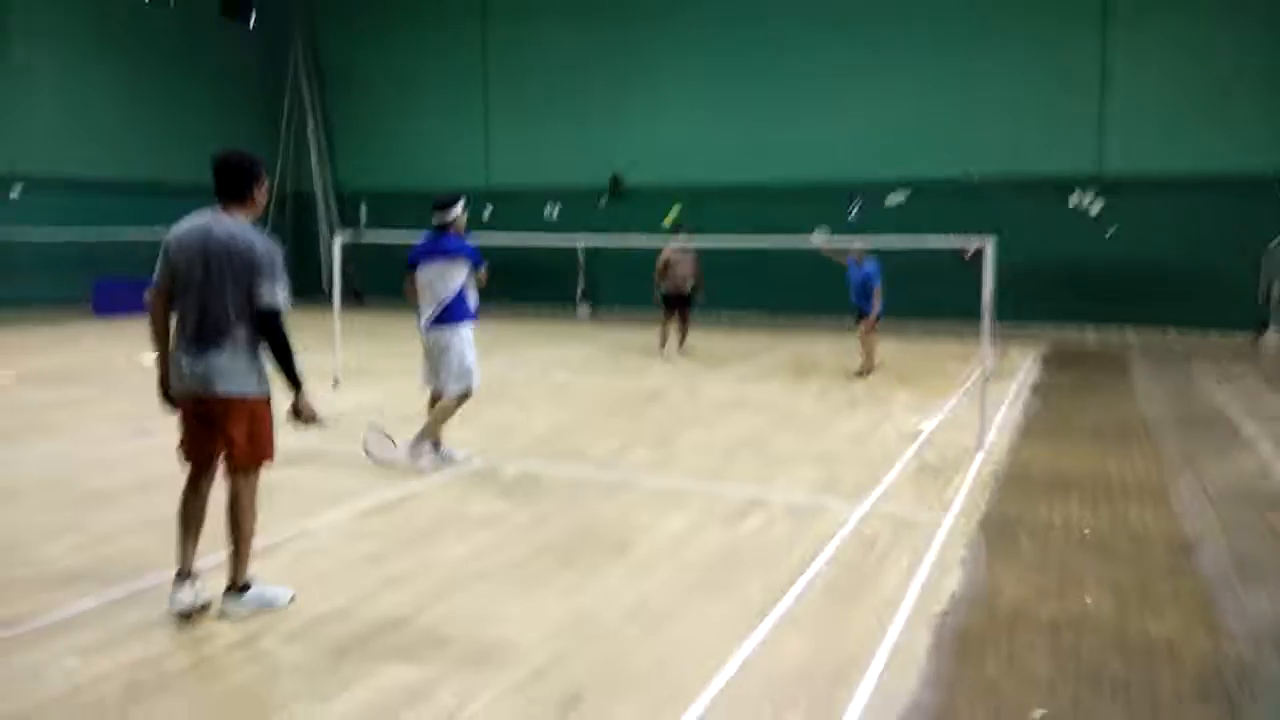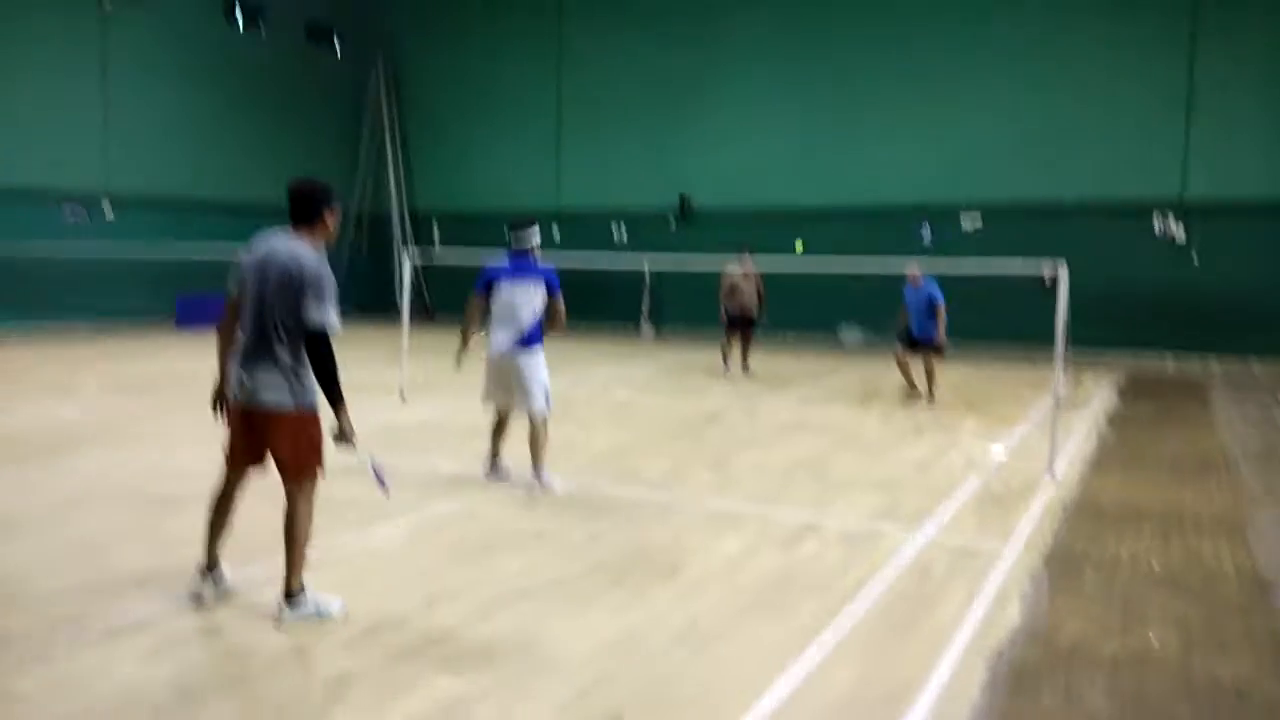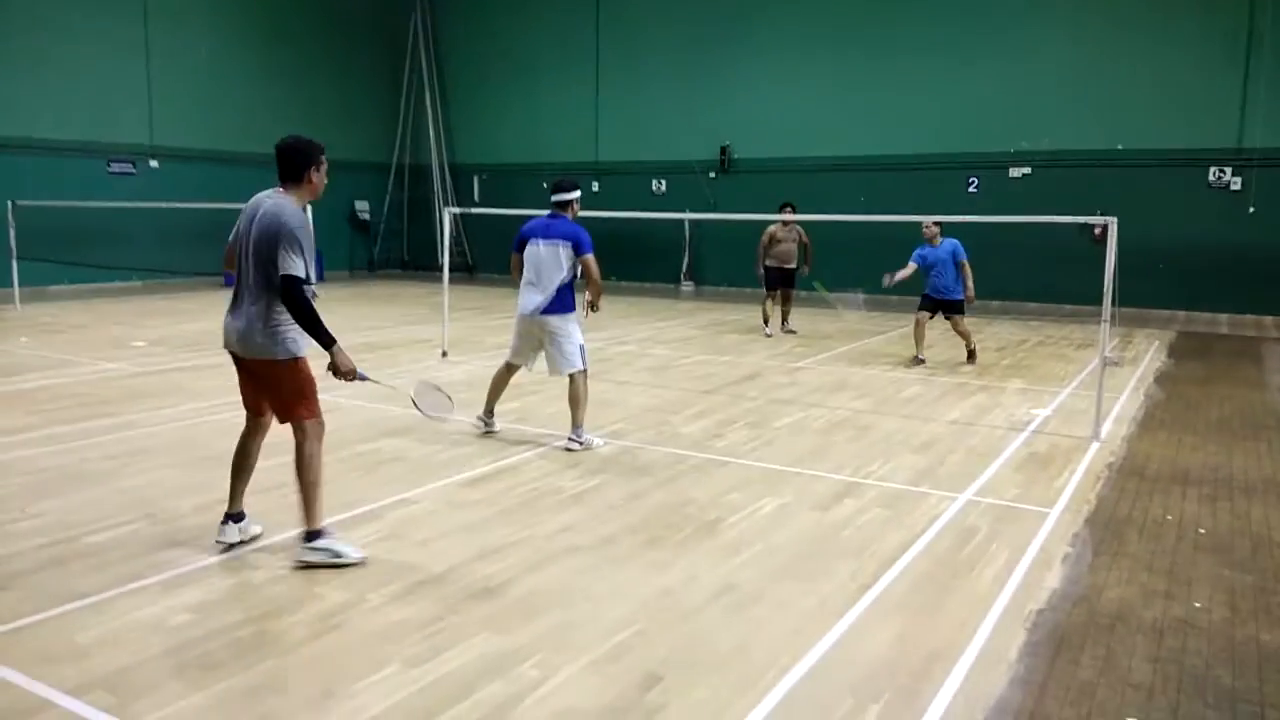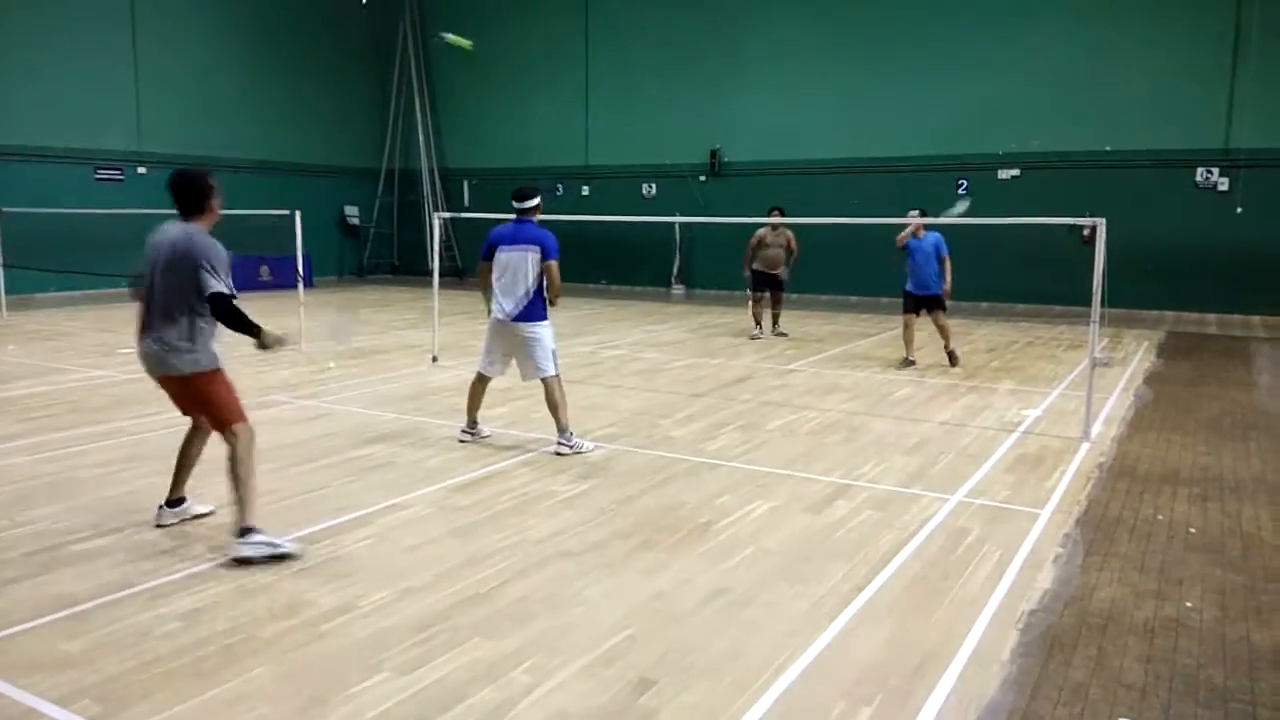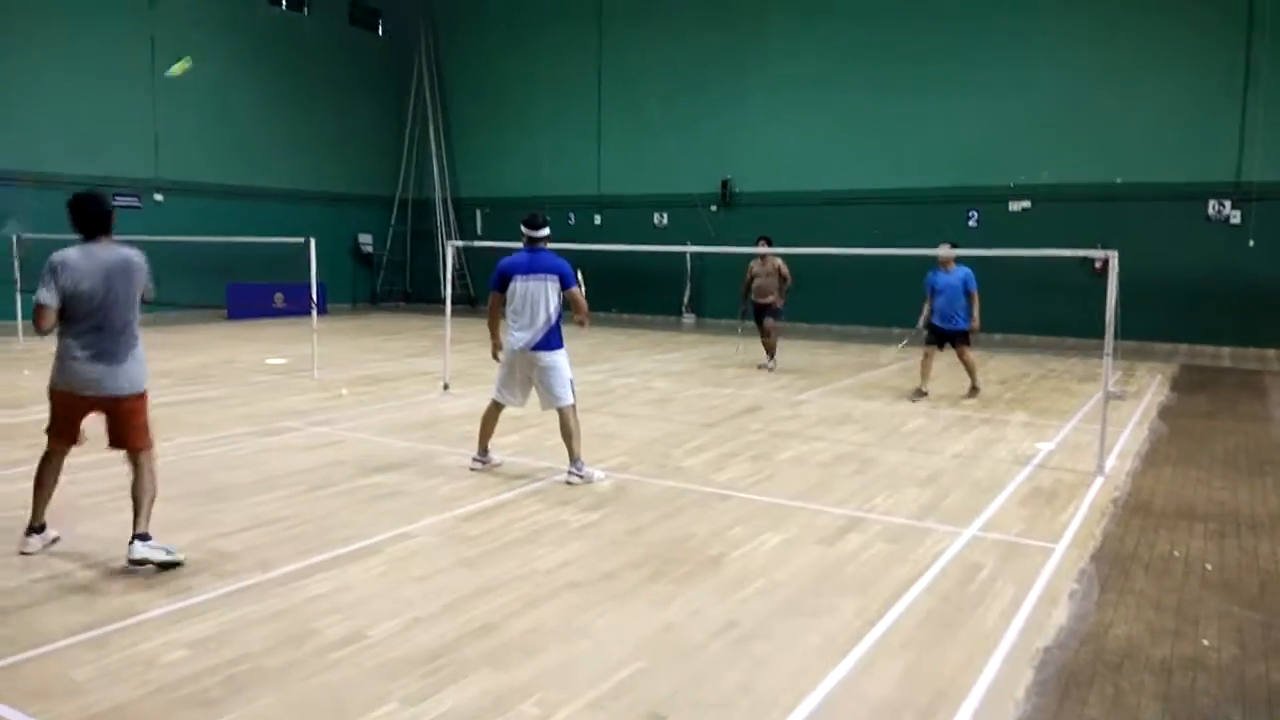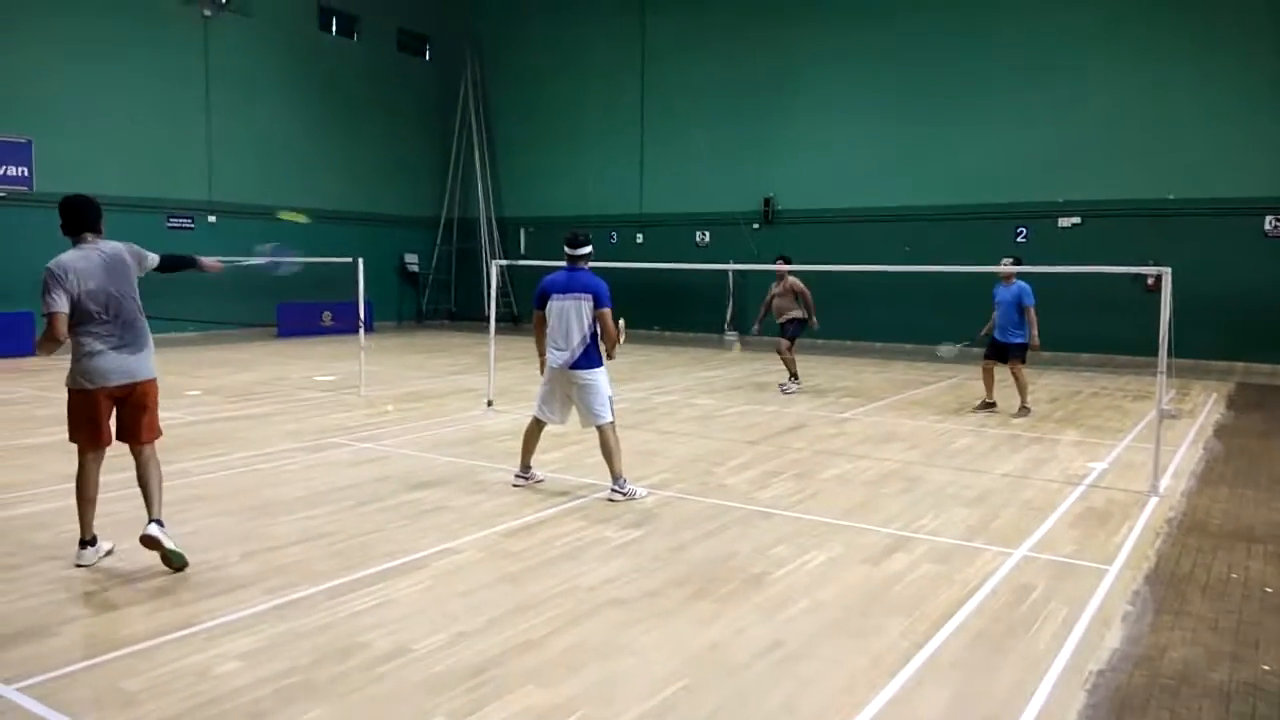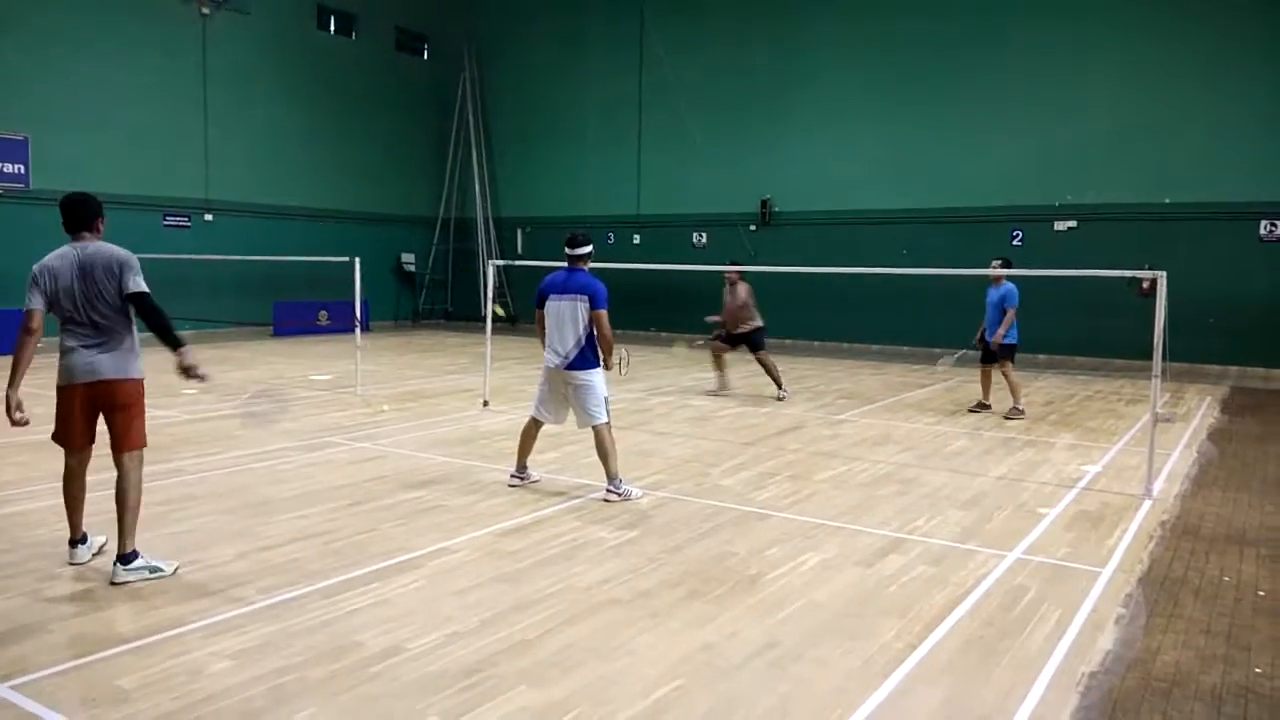
dt=0.4s
person 1, frame 1
left shoulder: (181, 234)
right shoulder: (260, 247)
left elbow: (158, 307)
right elbow: (270, 327)
left wrist: (165, 369)
right wrist: (298, 390)
left hip: (188, 377)
right hip: (239, 381)
left knee: (199, 475)
right knee: (243, 479)
left ankle: (185, 582)
right ankle: (239, 590)
person 1, frame 2
left shoulder: (257, 250)
right shoulder: (314, 268)
left elbow: (229, 320)
right elbow: (317, 347)
left wrist: (223, 376)
right wrist: (340, 411)
left hip: (243, 386)
right hip: (287, 394)
left knee: (234, 476)
right knee: (300, 490)
left ankle: (209, 573)
right ankle: (294, 598)
person 1, frame 3
left shoulder: (257, 204)
right shoulder: (293, 221)
left elbow: (231, 261)
right elbow: (292, 294)
right wrist: (334, 349)
left hip: (240, 333)
right hip: (273, 341)
left knee: (257, 422)
right knee: (310, 430)
left ankle: (234, 520)
right ankle: (314, 538)
person 1, frame 4
left shoulder: (161, 236)
right shoulder: (208, 249)
left elbow: (140, 291)
right elbow: (221, 308)
right wrist: (260, 333)
left hip: (155, 351)
right hip: (186, 357)
left knee: (204, 420)
right knee: (240, 435)
left ankle: (174, 503)
right ankle: (248, 534)
person 1, frame 5
left shoulder: (62, 263)
right shoulder: (136, 262)
left elbow: (43, 324)
left wrist: (71, 313)
left hip: (72, 377)
right hip: (124, 379)
left knee: (56, 449)
right knee: (142, 458)
left ankle: (36, 530)
right ankle: (141, 539)
person 1, frame 6
left shoulder: (59, 268)
right shoulder: (124, 253)
left elbow: (57, 333)
right elbow: (165, 262)
left wrist: (43, 346)
right wrist: (200, 262)
left hip: (92, 374)
right hip: (138, 369)
left knee: (90, 456)
right knee: (144, 449)
left ankle: (87, 543)
right ankle: (155, 523)
person 1, frame 7
left shoulder: (45, 267)
right shoulder: (119, 258)
left elbow: (31, 331)
right elbow: (145, 307)
left wrist: (13, 389)
right wrist: (180, 349)
left hip: (75, 373)
right hip: (120, 372)
left knee: (76, 459)
right knee: (129, 460)
left ankle: (79, 542)
right ankle: (127, 558)
person 2, frame 1
left shoulder: (418, 250)
right shoulder: (464, 249)
left elbow: (409, 289)
right elbow: (480, 280)
left hip: (430, 327)
right hip: (454, 328)
left knee: (440, 390)
right knee: (461, 391)
left ankle: (435, 447)
right ankle: (422, 441)
person 2, frame 2
left shoulder: (492, 273)
right shoulder: (546, 275)
left elbow: (475, 312)
right elbow: (560, 317)
left wrist: (464, 344)
left hip: (498, 352)
right hip: (527, 353)
left knee: (502, 410)
right knee: (537, 415)
left ankle: (494, 464)
right ankle: (539, 476)
person 2, frame 3
left shoulder: (528, 229)
right shoulder: (576, 233)
left elbow: (515, 269)
right elbow: (594, 277)
right wrist: (594, 298)
left hip: (527, 310)
right hip: (559, 315)
left knee: (511, 365)
right knee: (577, 372)
left ankle: (487, 417)
right ankle: (577, 435)
person 2, frame 4
left shoulder: (495, 235)
right shoulder: (544, 238)
left elbow: (483, 275)
right elbow: (553, 282)
right wrist: (553, 297)
left hip: (500, 318)
right hip: (532, 320)
left knee: (484, 373)
right knee: (550, 377)
left ankle: (470, 427)
right ankle: (565, 438)
person 2, frame 5
left shoulder: (506, 265)
right shoulder: (560, 266)
left elbow: (494, 307)
right elbow: (581, 306)
left wrist: (495, 338)
right wrist: (582, 318)
left hip: (515, 347)
right hip: (548, 350)
left knee: (497, 401)
right knee: (566, 407)
left ankle: (481, 455)
right ankle: (577, 468)
person 2, frame 6
left shoulder: (547, 283)
right shoulder: (596, 285)
left elbow: (538, 326)
right elbow: (608, 330)
left wrist: (542, 355)
right wrist: (611, 349)
left hip: (555, 364)
right hip: (587, 367)
left knee: (539, 419)
right knee: (605, 425)
left ankle: (523, 472)
right ankle: (619, 485)
person 2, frame 7
left shoulder: (547, 283)
right shoulder: (594, 286)
right elbow: (603, 331)
right wrist: (608, 357)
left hip: (553, 365)
right hip: (585, 368)
left knee: (536, 419)
right knee: (601, 425)
left ankle: (519, 472)
right ankle: (614, 485)
